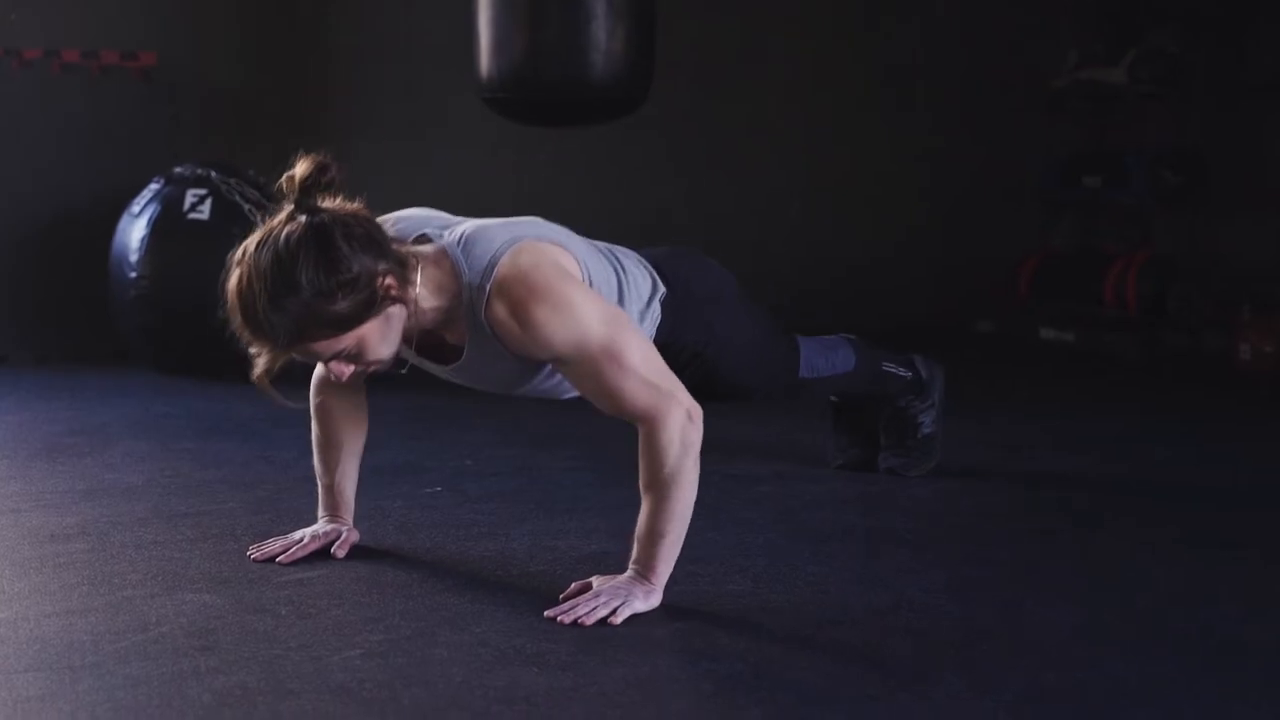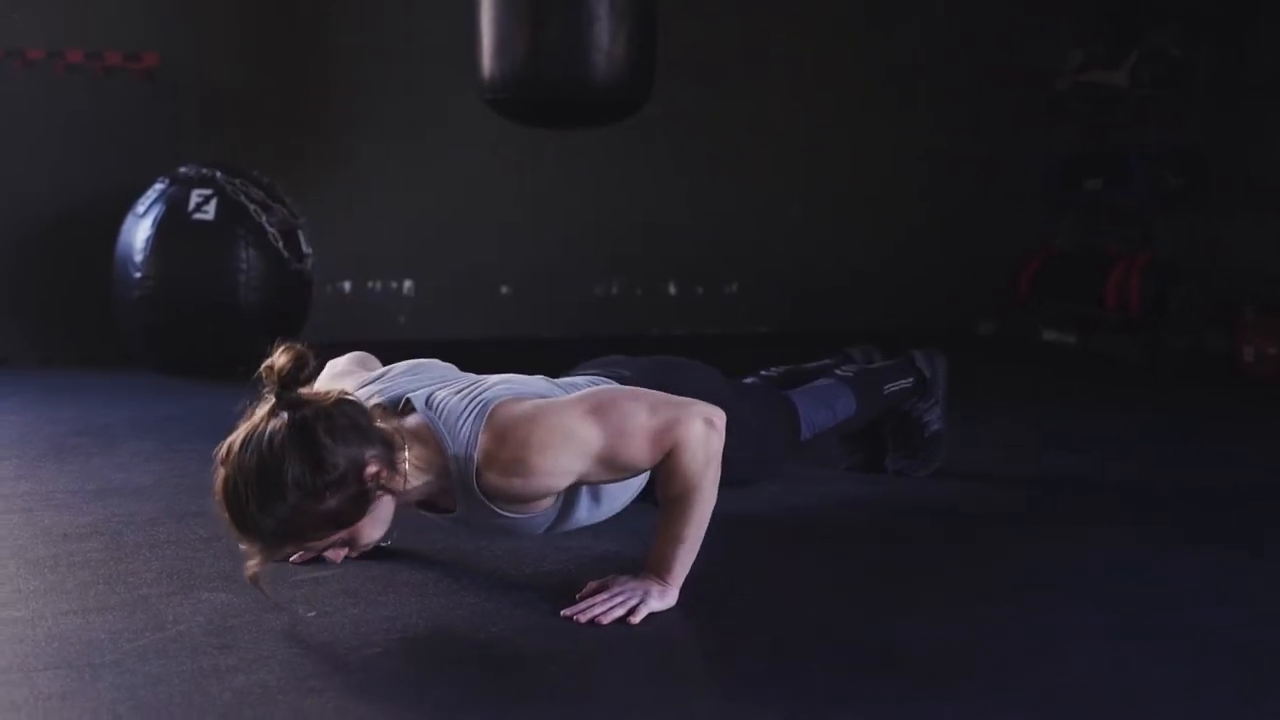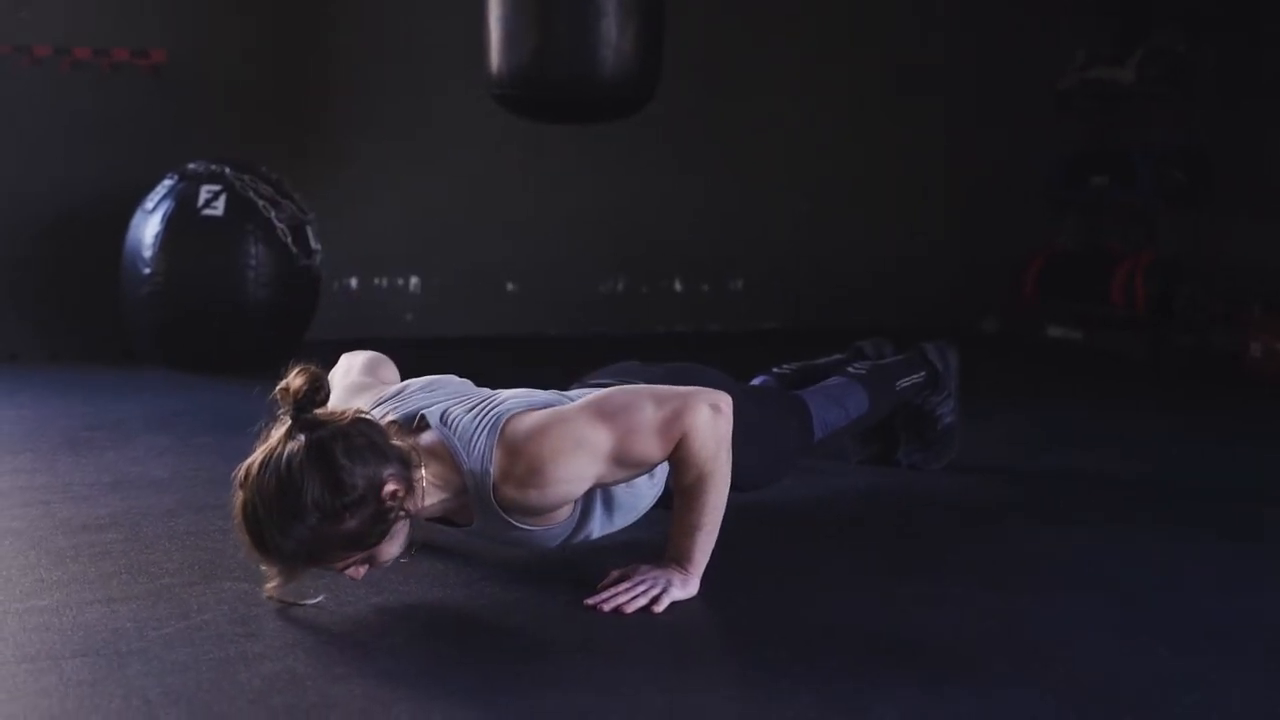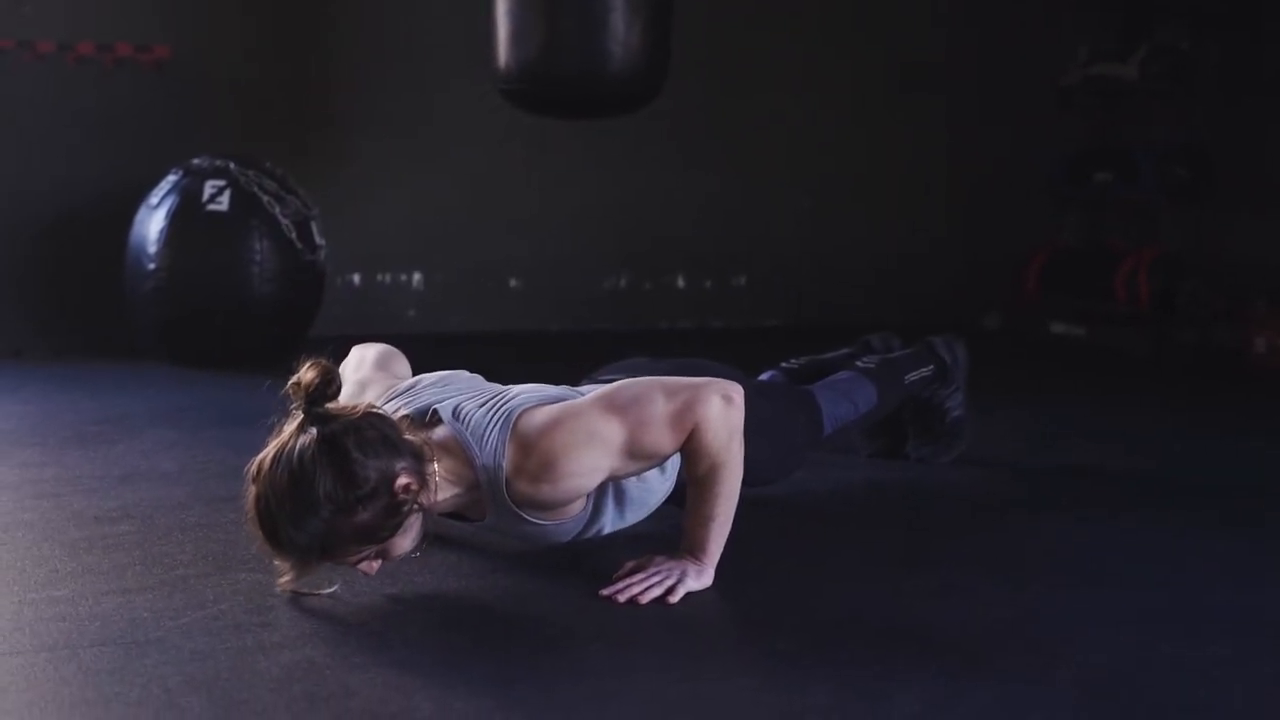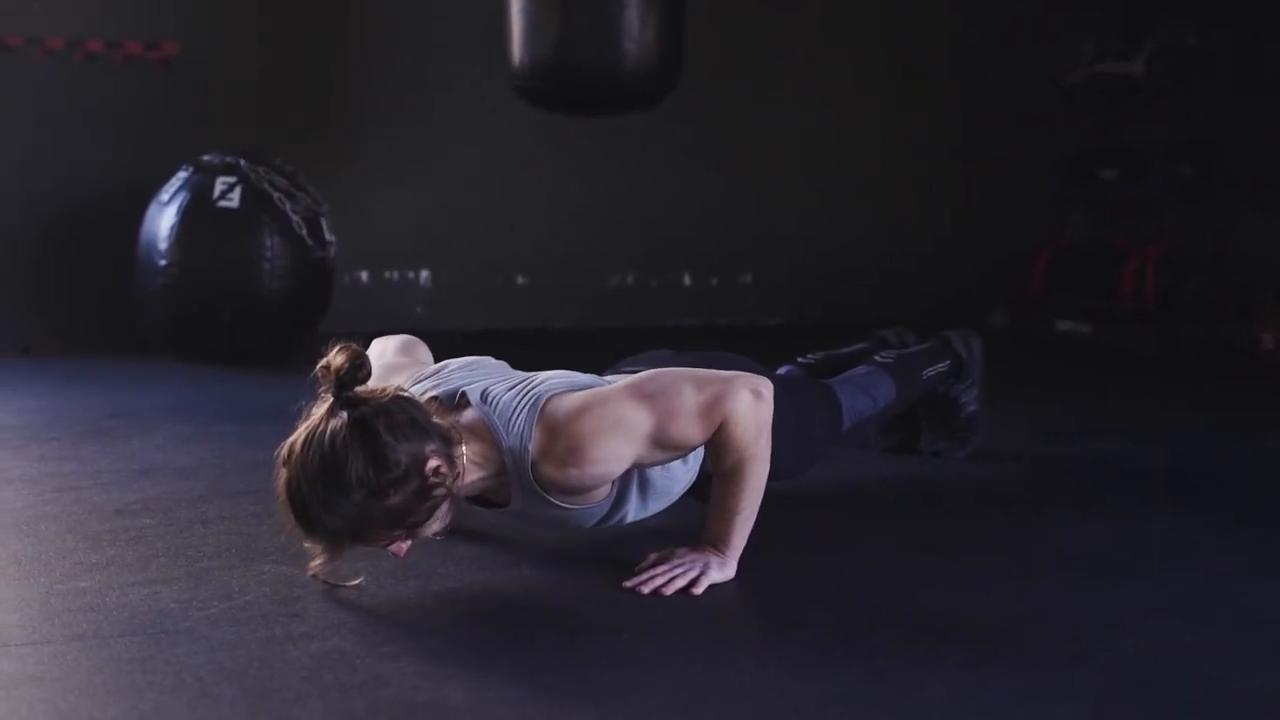
dt=1s
person 1, frame 1
left shoulder: (522, 293)
right shoulder: (362, 271)
left elbow: (673, 415)
right elbow: (333, 389)
left wrist: (647, 580)
right wrist: (335, 515)
left hip: (674, 310)
right hip: (609, 315)
left knee: (790, 368)
right knee: (795, 373)
left ankle: (906, 381)
right ankle: (858, 401)
person 1, frame 2
left shoulder: (507, 454)
right shoulder: (345, 409)
left elbow: (699, 427)
left wrist: (663, 581)
right wrist: (343, 525)
left hip: (674, 413)
right hip: (595, 391)
left knee: (789, 419)
right knee: (776, 402)
left ankle: (908, 380)
right ankle: (843, 368)
person 1, frame 3
left shoulder: (526, 470)
right shoulder: (358, 417)
left elbow: (704, 414)
right elbow: (364, 360)
left wrist: (685, 570)
right wrist: (361, 521)
left hip: (685, 418)
right hip: (606, 401)
left knee: (803, 420)
right knee: (775, 396)
left ankle: (919, 375)
right ankle: (855, 363)
person 1, frame 4
left shoulder: (539, 465)
right shoulder: (369, 414)
left elbow: (717, 406)
right elbow: (374, 353)
left wrist: (699, 561)
right wrist: (387, 520)
left hip: (697, 415)
right hip: (617, 395)
left knee: (810, 414)
right knee: (781, 388)
left ankle: (928, 369)
right ankle: (866, 354)
person 1, frame 5
left shoulder: (567, 447)
right shoulder: (399, 403)
left elbow: (747, 399)
right elbow: (395, 345)
left wrist: (723, 552)
right wrist: (414, 509)
left hip: (725, 399)
right hip: (647, 391)
left knee: (832, 408)
right knee: (810, 384)
left ankle: (944, 363)
right ankle: (884, 350)
